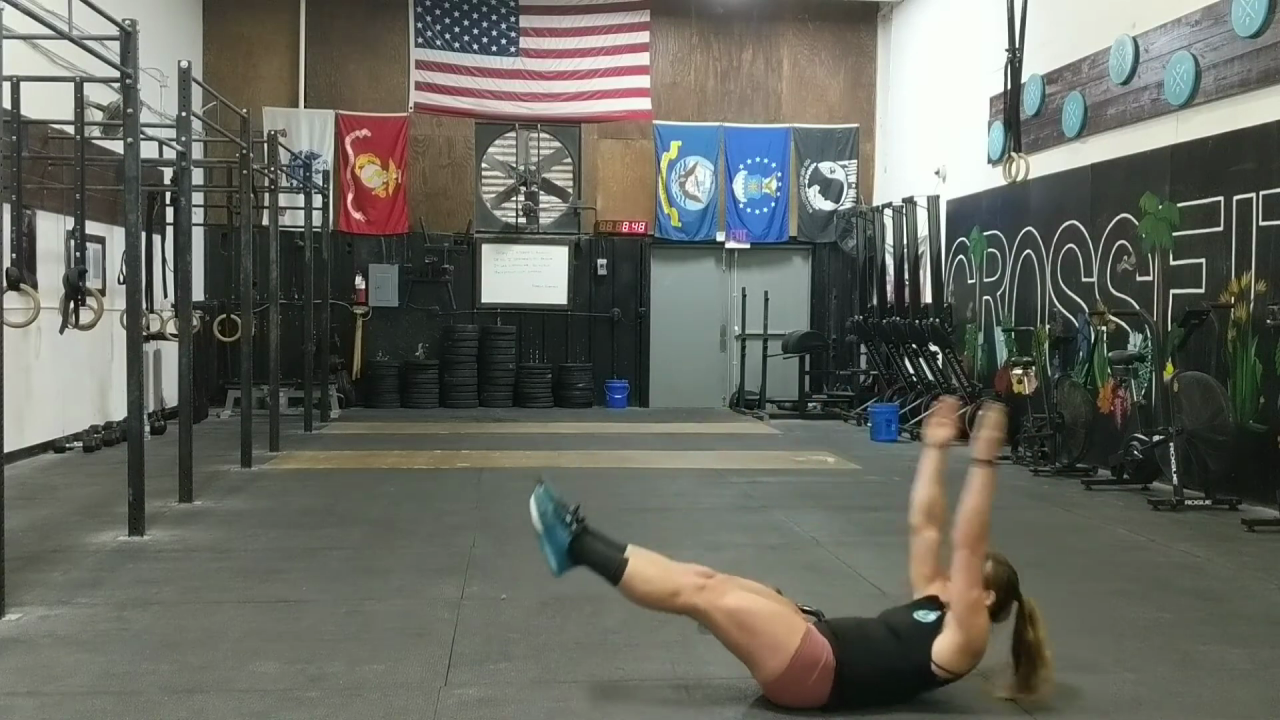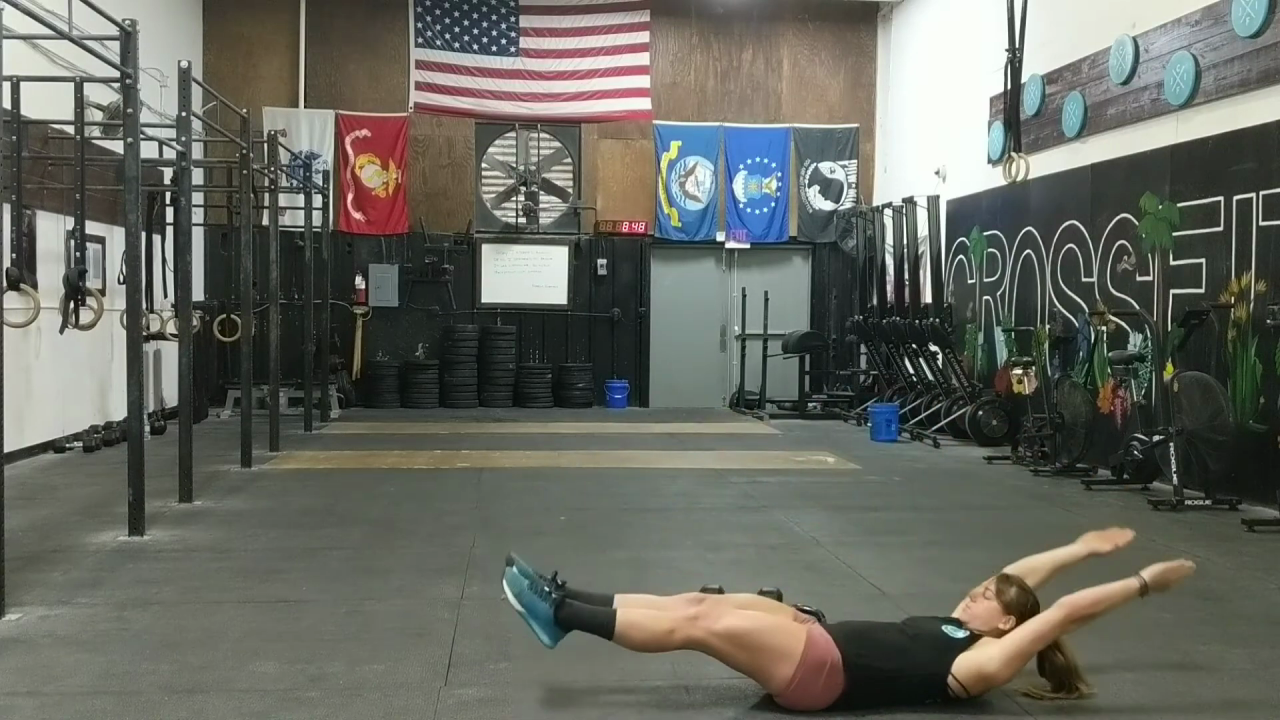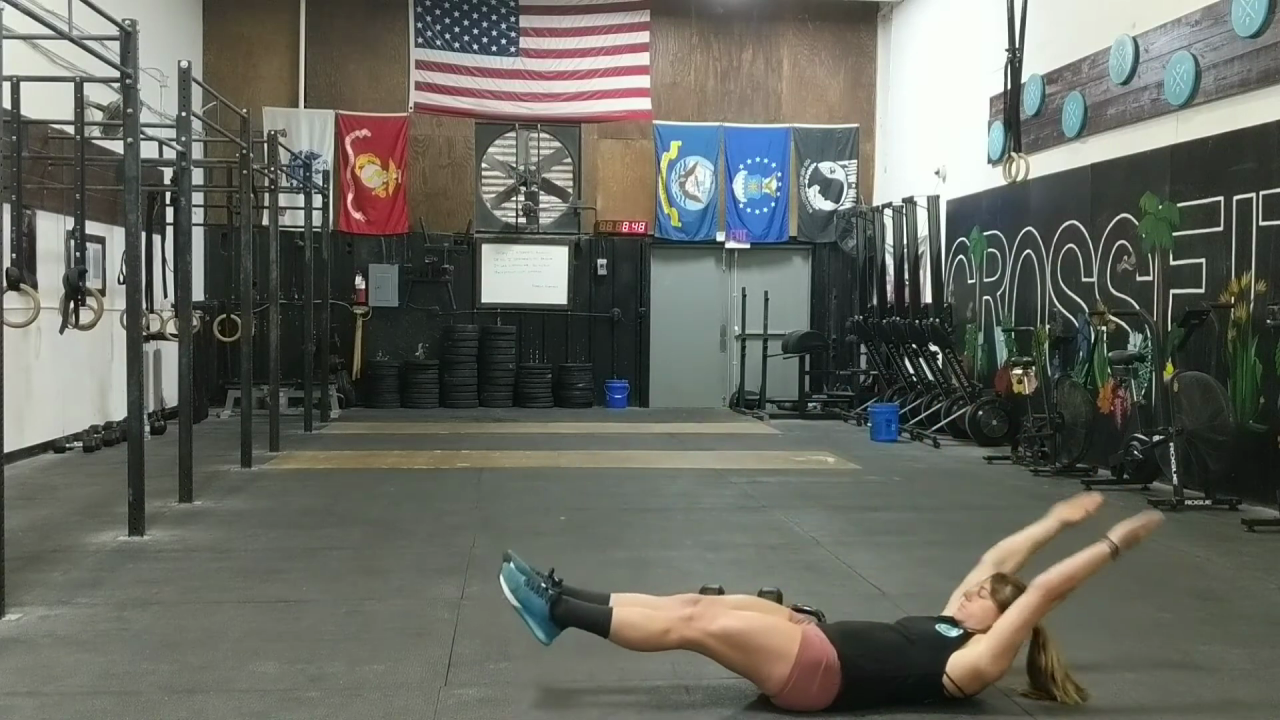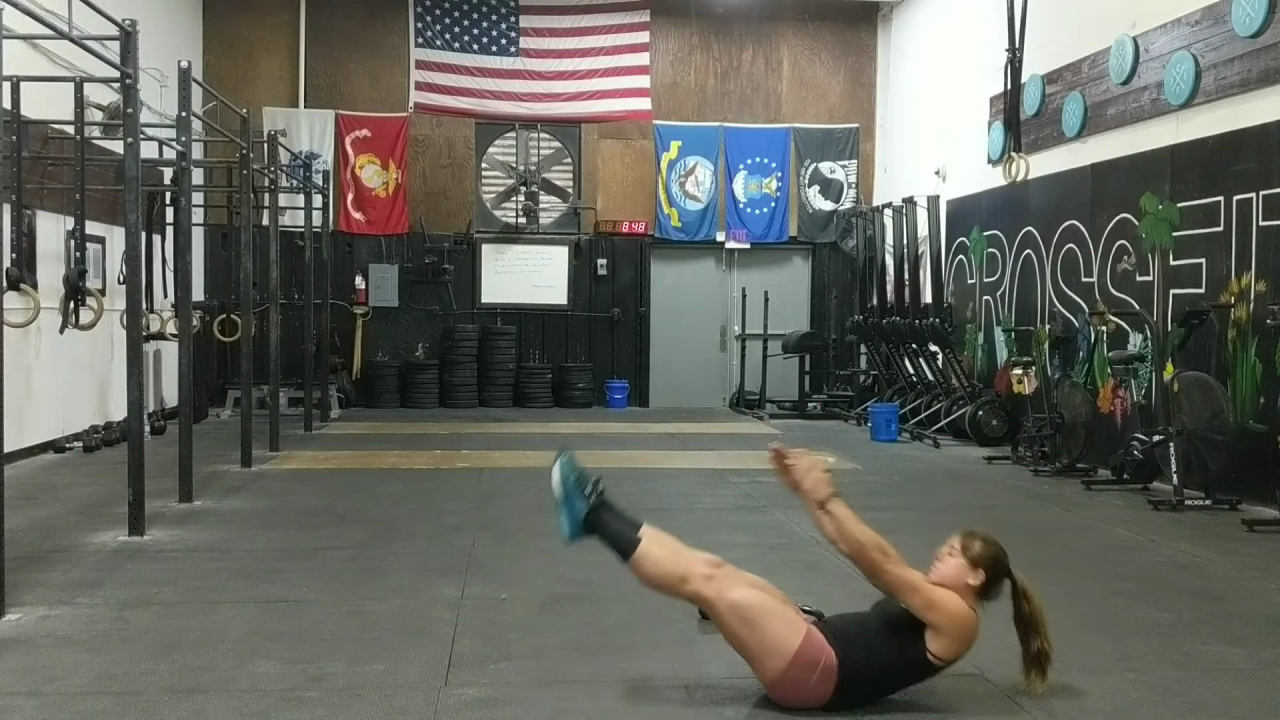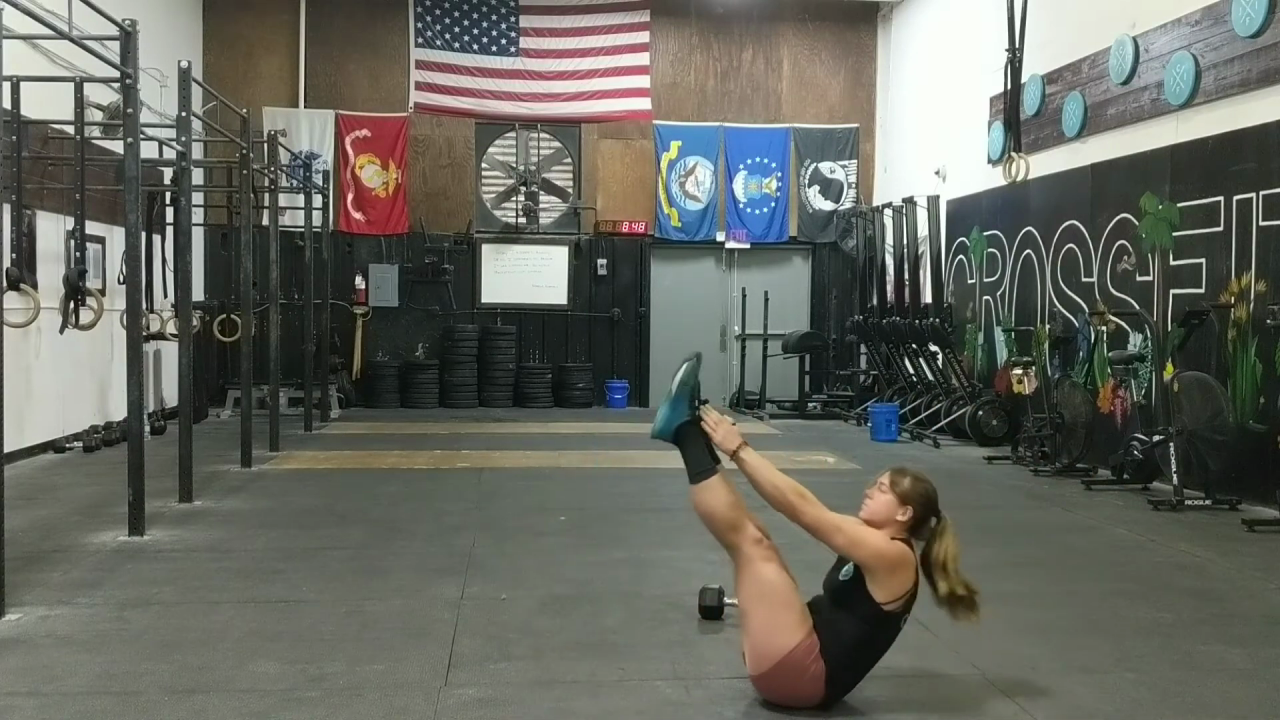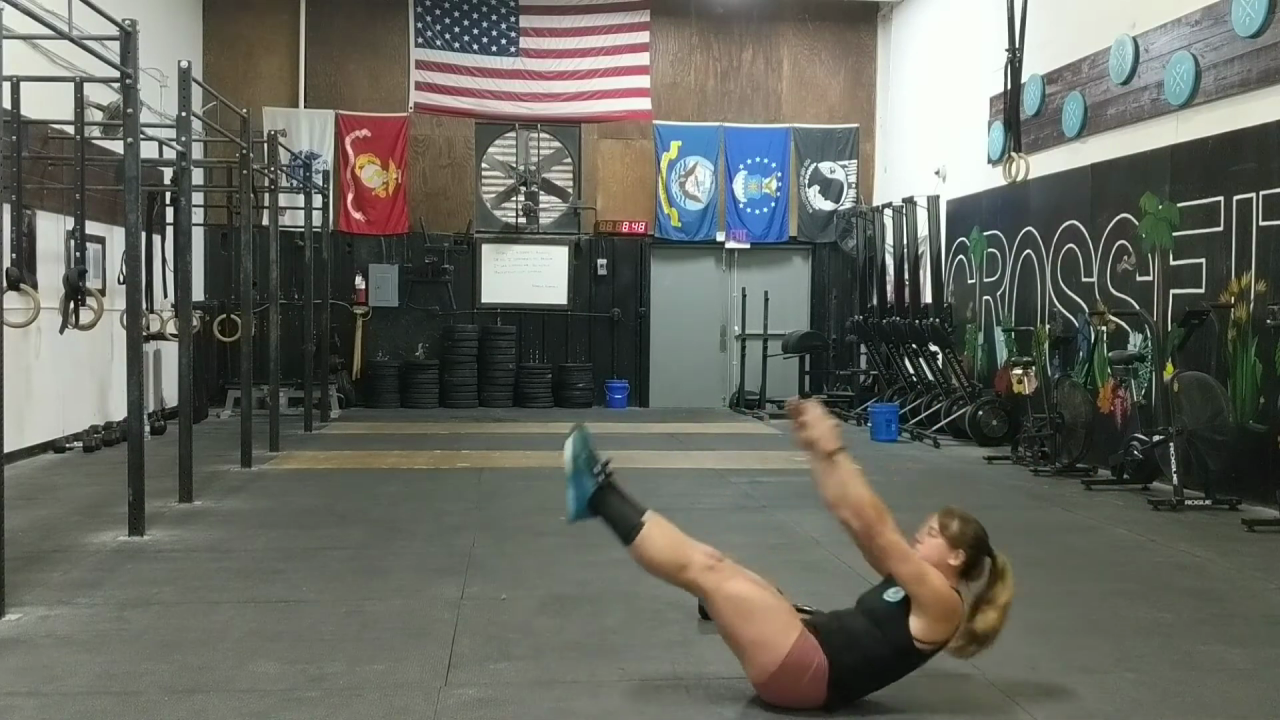
dt=0.3s
person 1, frame 1
left shoulder: (962, 641)
right shoulder: (931, 606)
left elbow: (969, 554)
right elbow: (922, 524)
left wrist: (980, 464)
right wrist: (935, 448)
left hip: (812, 672)
right hip: (808, 647)
left knee: (695, 591)
right knee: (700, 580)
left ankle: (577, 544)
right ankle: (578, 541)
person 1, frame 2
left shoulder: (988, 664)
right shoulder: (966, 632)
left elbow: (1062, 613)
right elbow: (1013, 575)
left wrist: (1142, 582)
right wrist: (1082, 547)
left hip: (821, 672)
right hip: (820, 642)
left knee: (696, 621)
right knee: (699, 604)
left ankle: (566, 613)
right ankle: (566, 604)
person 1, frame 3
left shoulder: (978, 663)
right shoulder: (954, 626)
left elbow: (1037, 595)
right elbow: (993, 568)
left wrist: (1110, 547)
right wrist: (1055, 521)
left hip: (821, 669)
right hip: (826, 646)
left knee: (696, 623)
right knee: (692, 604)
left ankle: (561, 611)
right ankle: (567, 600)
person 1, frame 4
left shoulder: (956, 619)
right shoulder: (927, 601)
left elbow: (878, 561)
right elbow: (855, 549)
left wrist: (827, 500)
right wrist: (807, 490)
left hip: (816, 673)
right hip: (817, 642)
left knee: (705, 582)
right knee: (711, 569)
left ankle: (596, 516)
right ankle: (596, 513)
person 1, frame 5
left shoulder: (893, 557)
right shoulder: (873, 544)
left elbow: (807, 511)
right elbow: (802, 509)
left wrist: (739, 450)
right wrist: (740, 451)
left hip: (799, 674)
right hip: (787, 664)
left knee: (751, 540)
right knee: (748, 537)
left ankle: (687, 427)
person 1, frame 6
left shoulder: (941, 602)
right shoulder: (911, 578)
left elbow: (875, 527)
right elbow: (850, 516)
left wrist: (835, 451)
right wrist: (817, 452)
left hip: (806, 675)
right hip: (805, 654)
left knee: (705, 569)
right knee: (709, 562)
left ankle: (601, 494)
right ankle: (601, 494)
